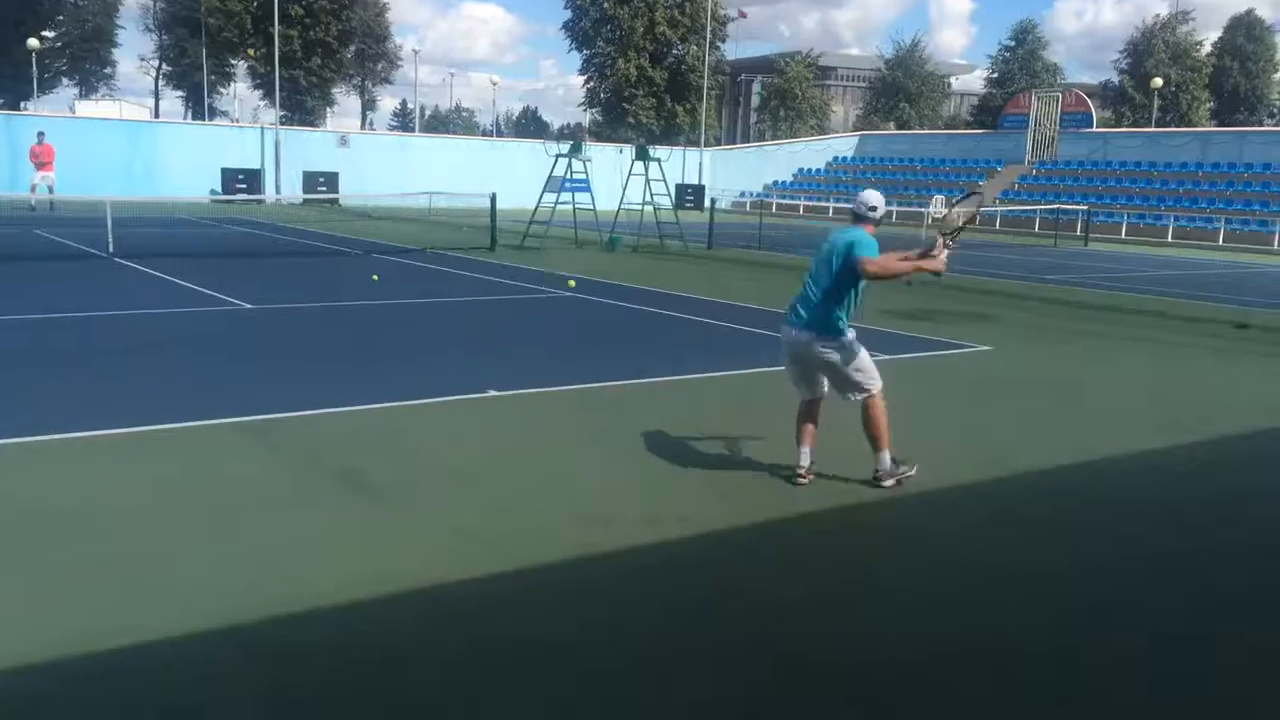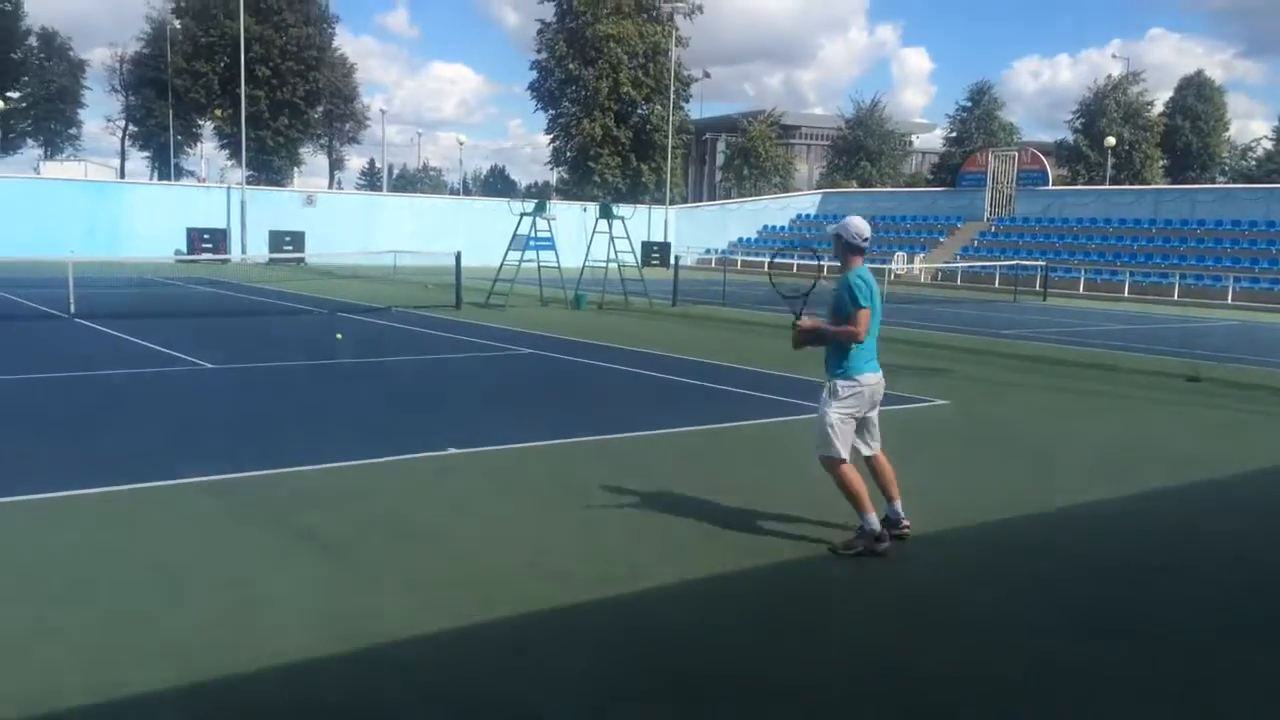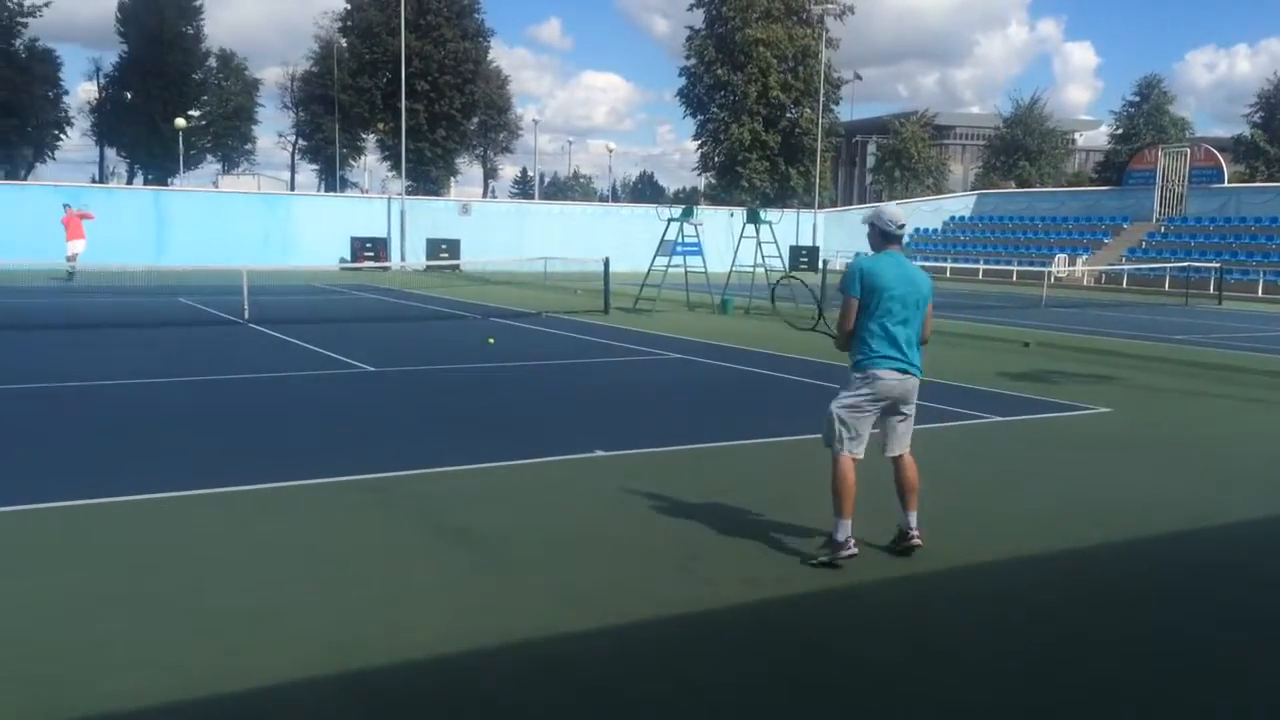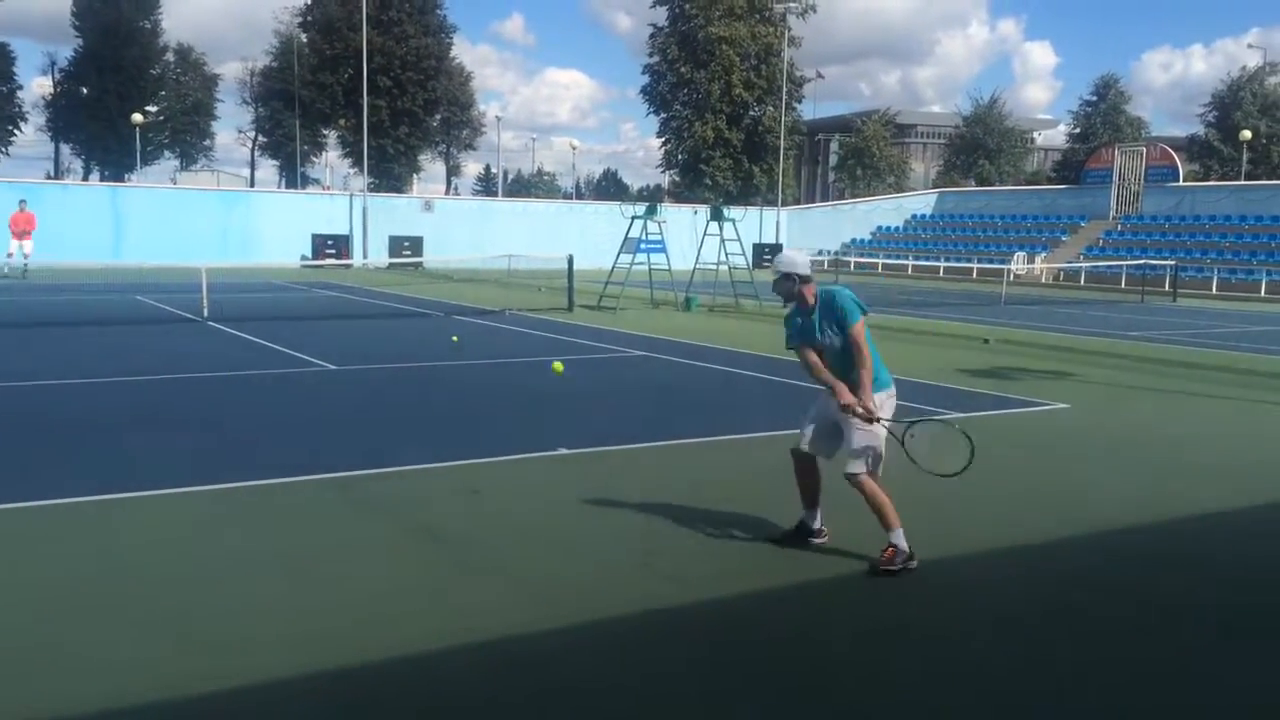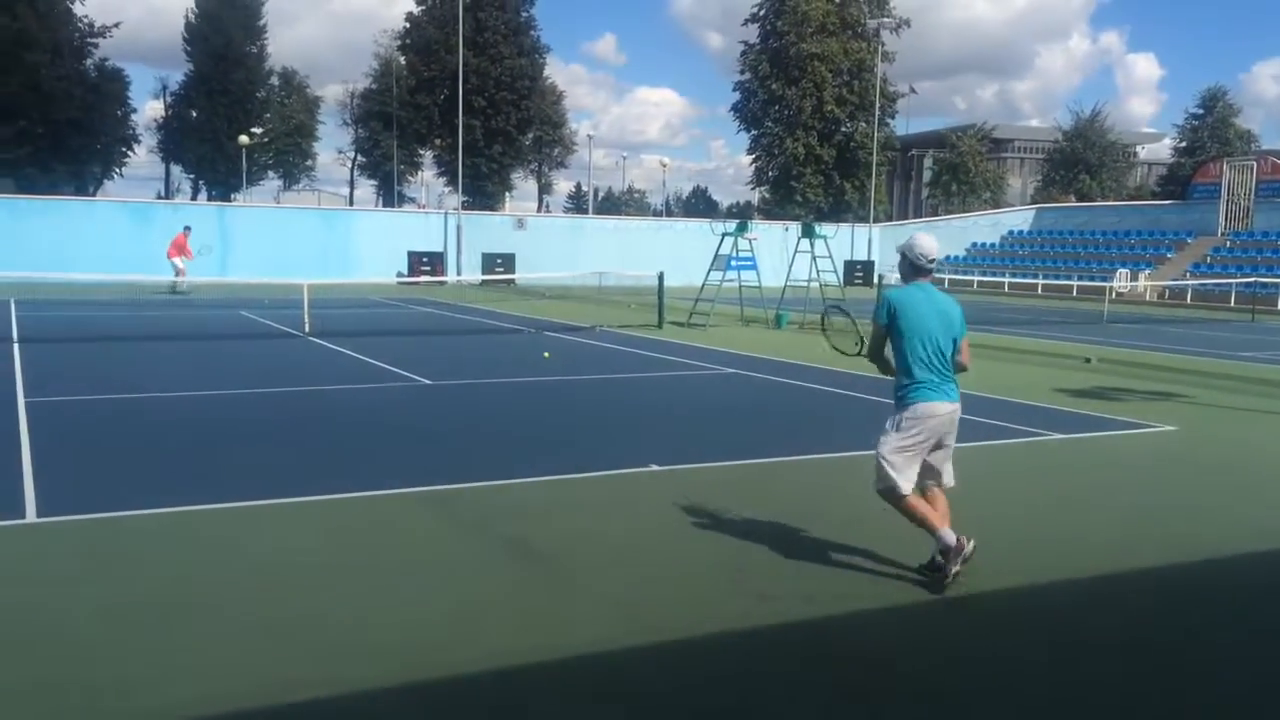
dt=1s
person 1, frame 1
left shoulder: (839, 236)
right shoulder: (863, 241)
left elbow: (878, 260)
right elbow: (870, 269)
left wrist: (918, 253)
right wrist: (922, 266)
left hip: (792, 331)
right hip: (827, 337)
left knee: (812, 398)
right knee: (872, 394)
left ankle: (803, 465)
right ankle: (885, 468)
person 1, frame 2
left shoulder: (853, 279)
right shoulder: (862, 277)
left elbow: (858, 333)
left wrist: (818, 329)
right wrist: (816, 330)
left hip: (849, 380)
right hip: (869, 376)
left knee: (834, 459)
right knee: (871, 451)
left ankle: (873, 532)
right ankle: (897, 517)
person 1, frame 3
left shoulder: (862, 267)
right shoulder: (921, 277)
left elbow: (846, 325)
right elbow: (924, 334)
left wrist: (848, 343)
left hip: (872, 372)
right hip: (908, 375)
left knee: (843, 452)
right knee: (901, 452)
left ankle: (841, 539)
right ankle: (909, 530)
person 1, frame 4
left shoulder: (837, 298)
right shoulder: (793, 321)
left elbow: (861, 349)
right elbow: (813, 364)
left wrist: (863, 396)
right wrist: (839, 391)
left hip: (872, 394)
right hip: (834, 394)
left knee: (858, 474)
right knee: (802, 453)
left ankle: (901, 546)
right ankle: (812, 525)
person 1, frame 5
left shoulder: (892, 299)
right shoulder: (953, 307)
left elbow: (876, 353)
right elbow: (963, 362)
left wrist: (891, 367)
left hip: (918, 405)
right hip: (950, 404)
left knee: (892, 487)
right knee: (933, 484)
left ankle: (952, 541)
right ankle: (945, 557)
